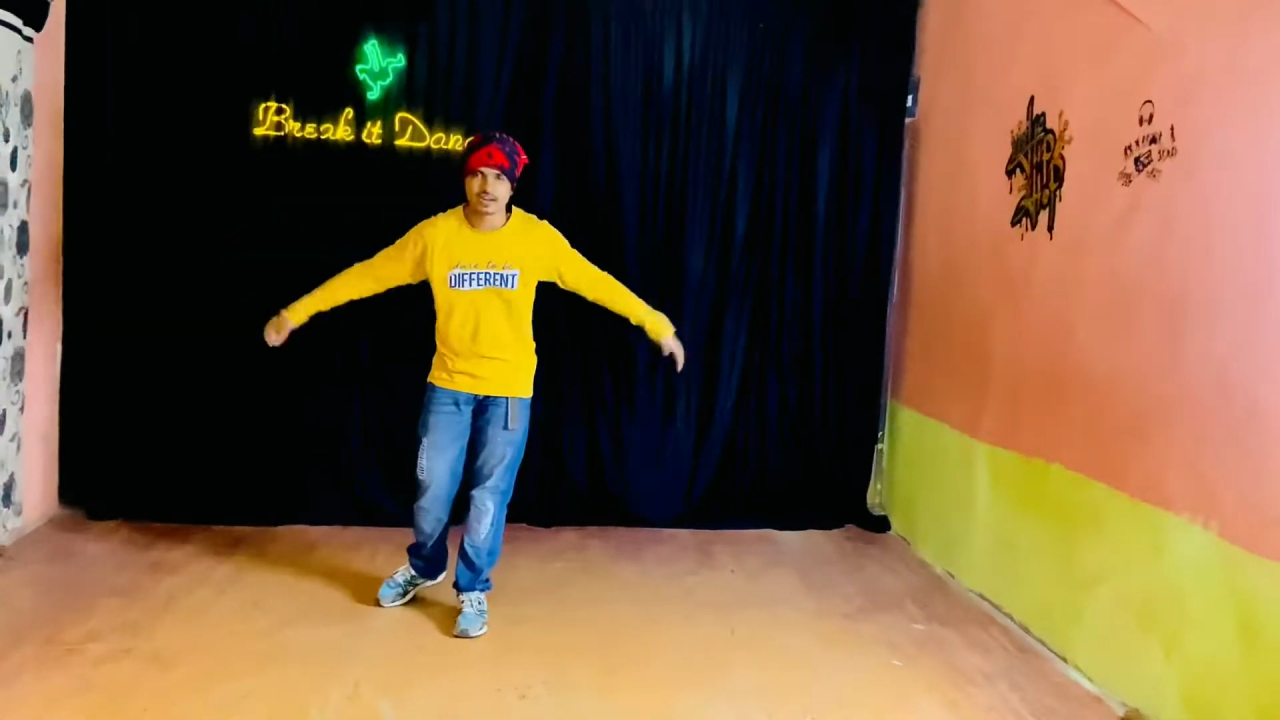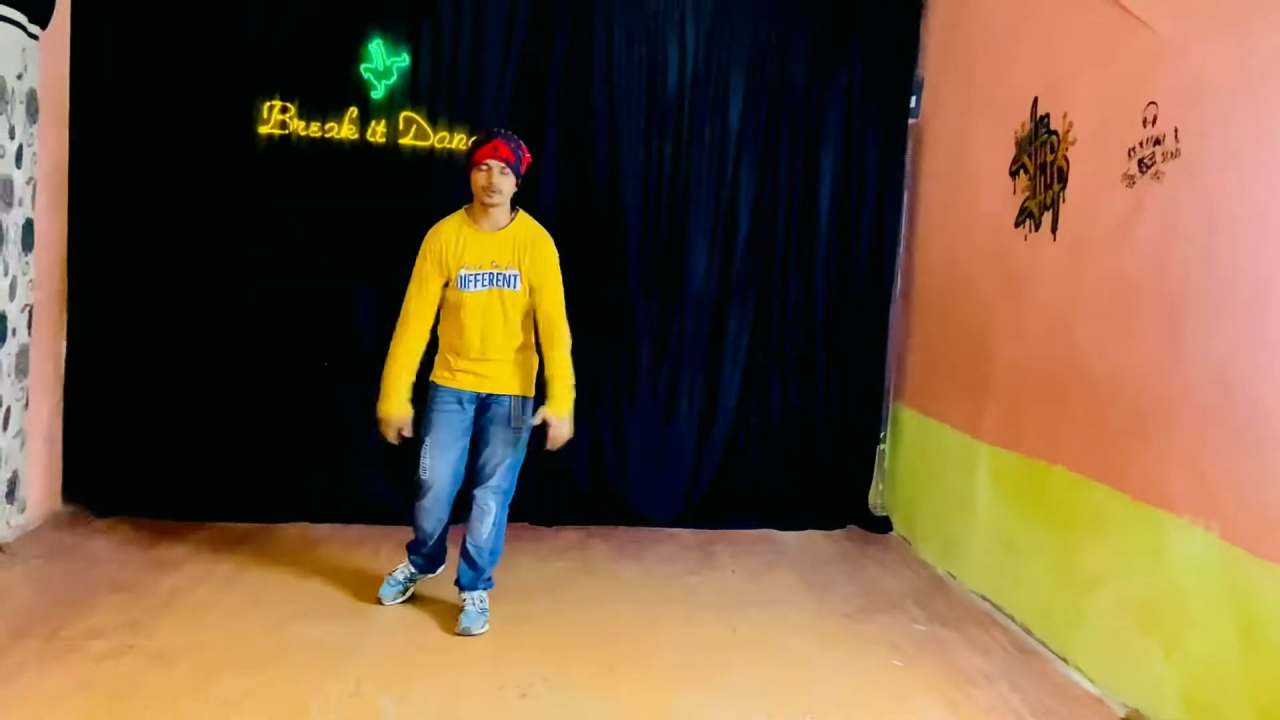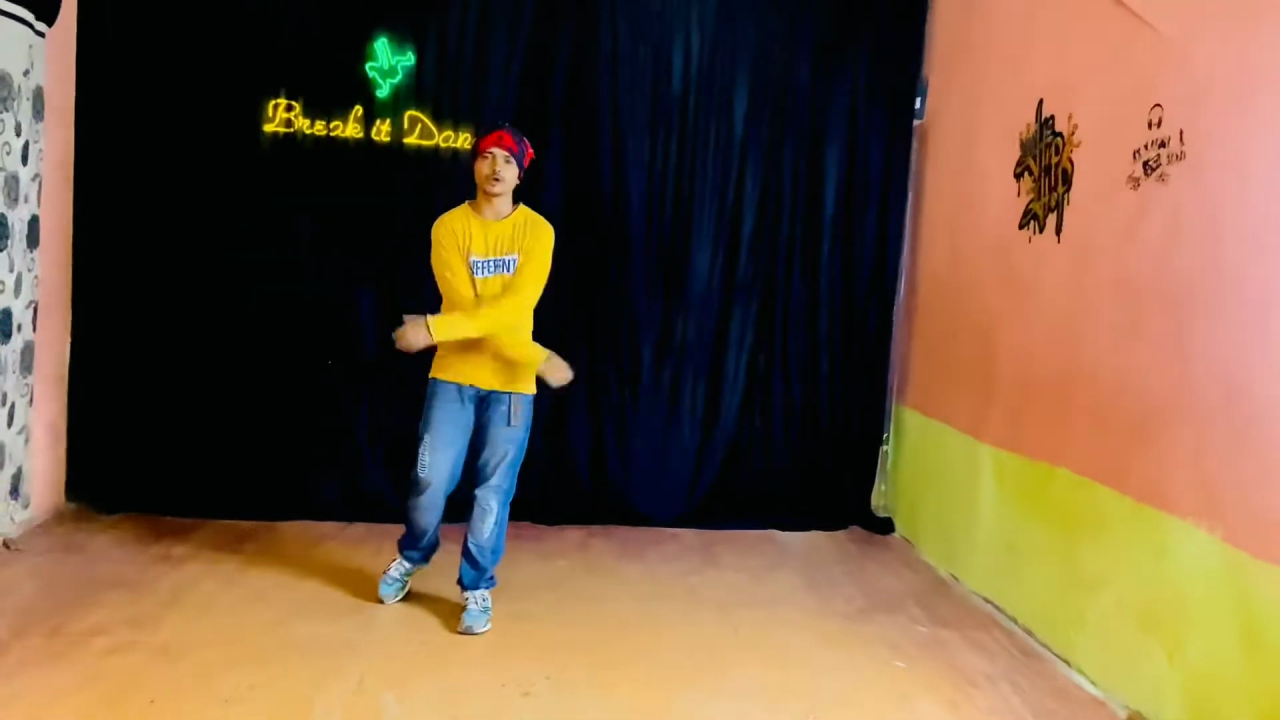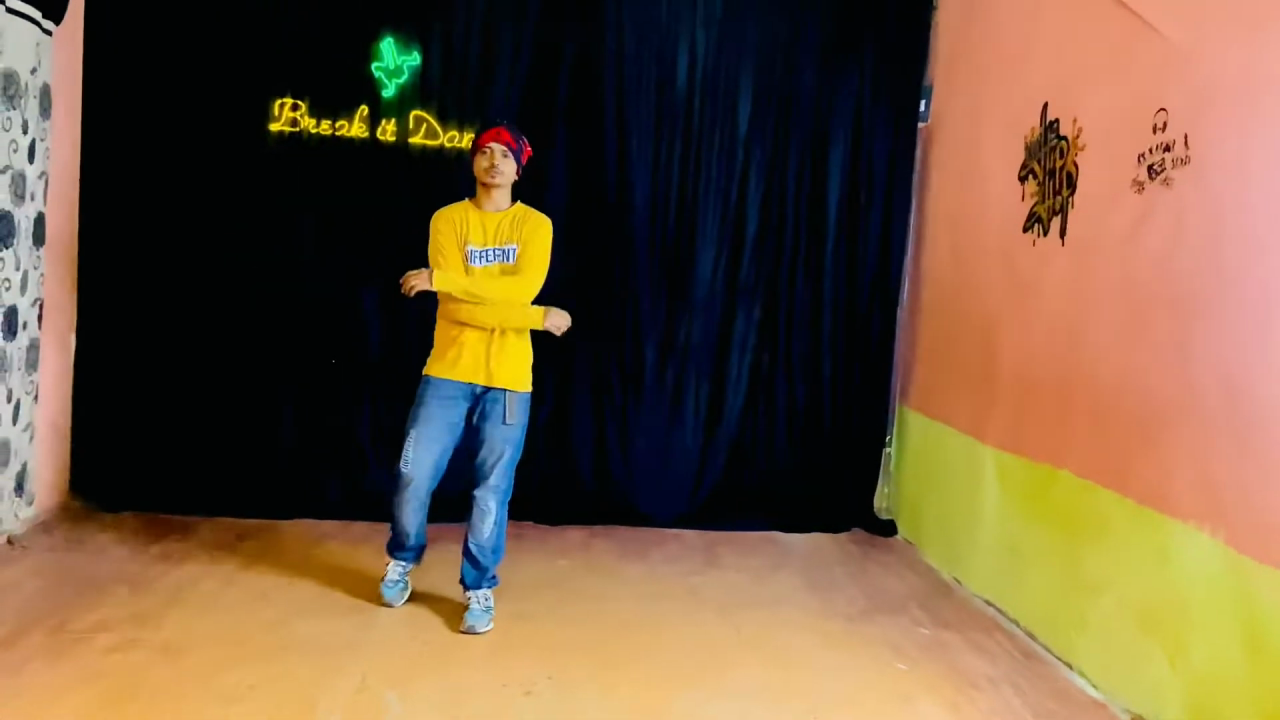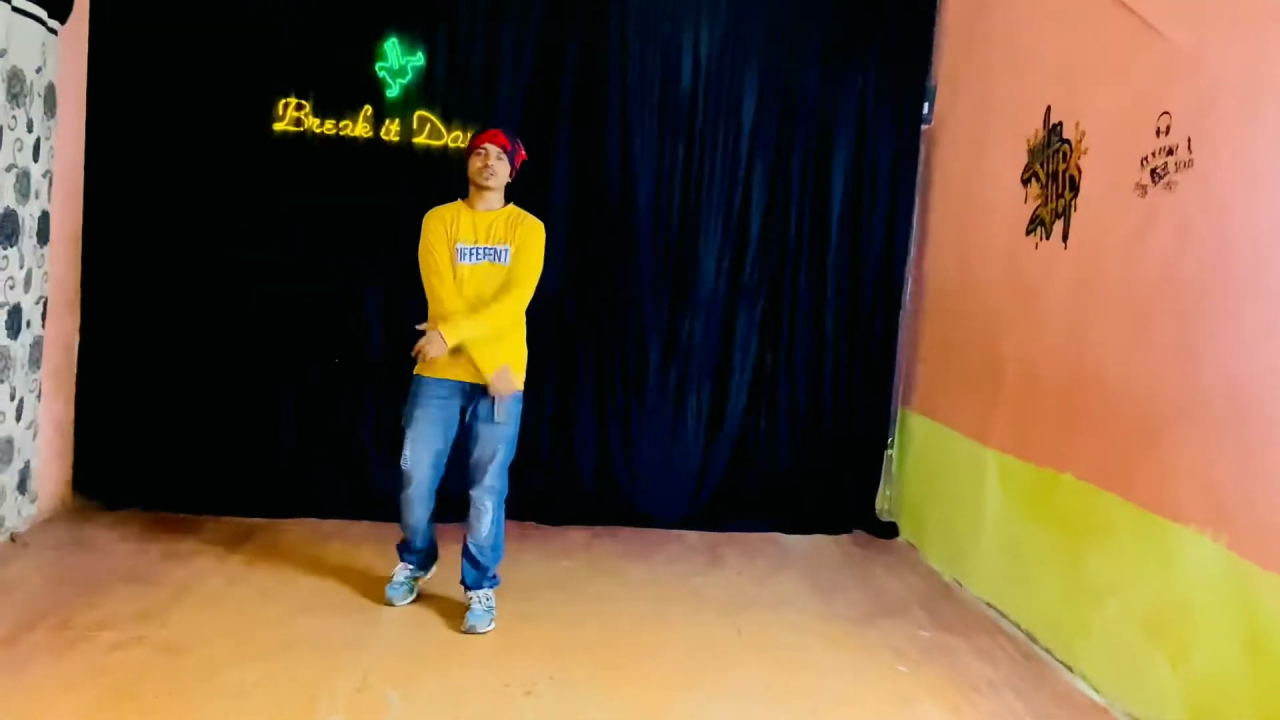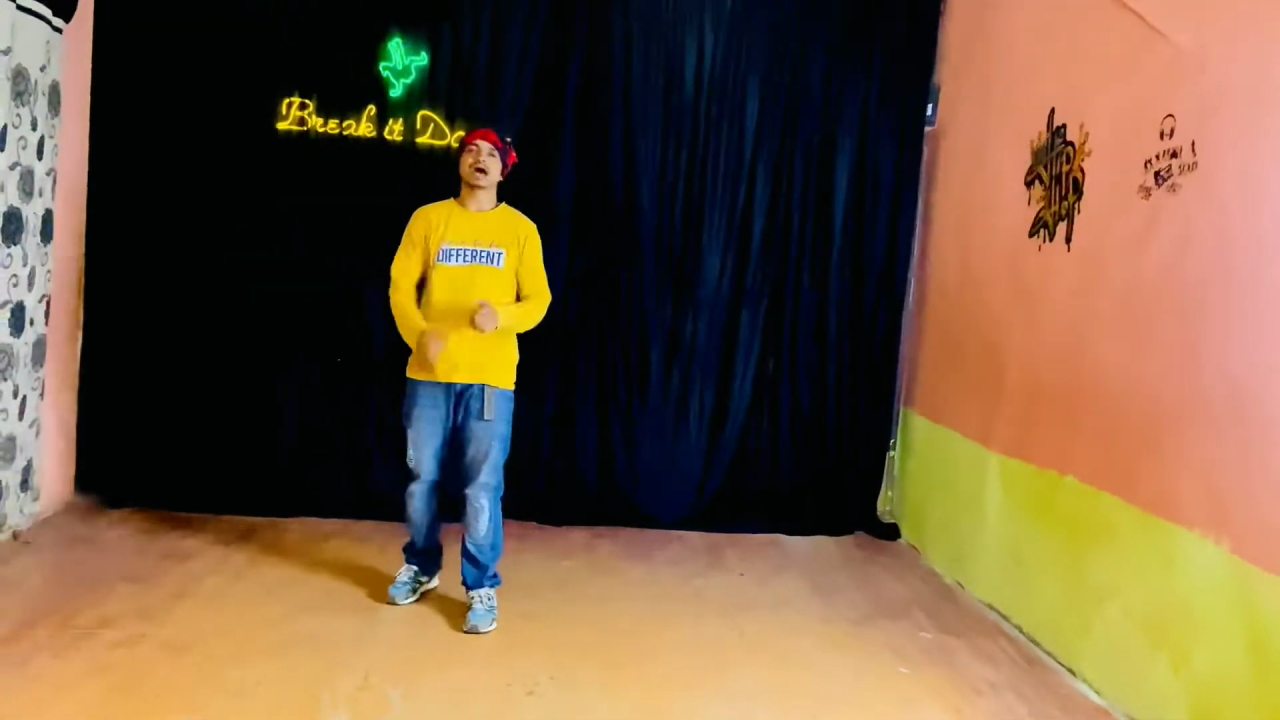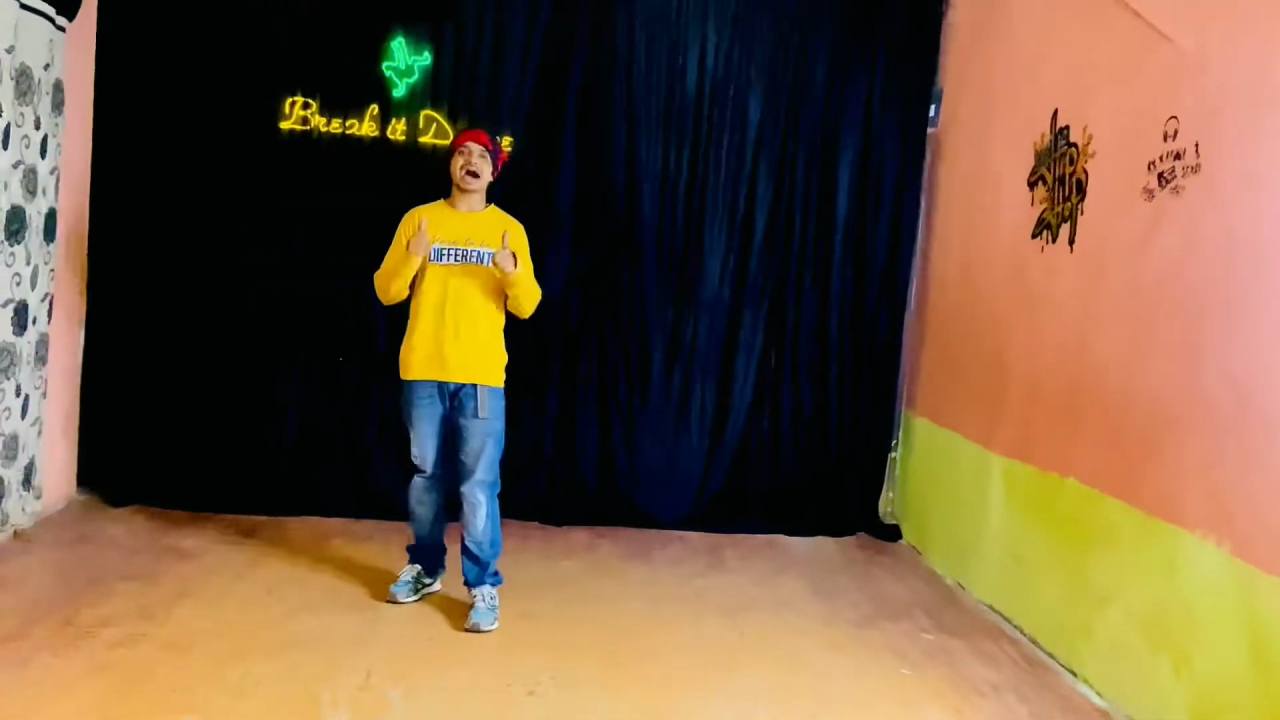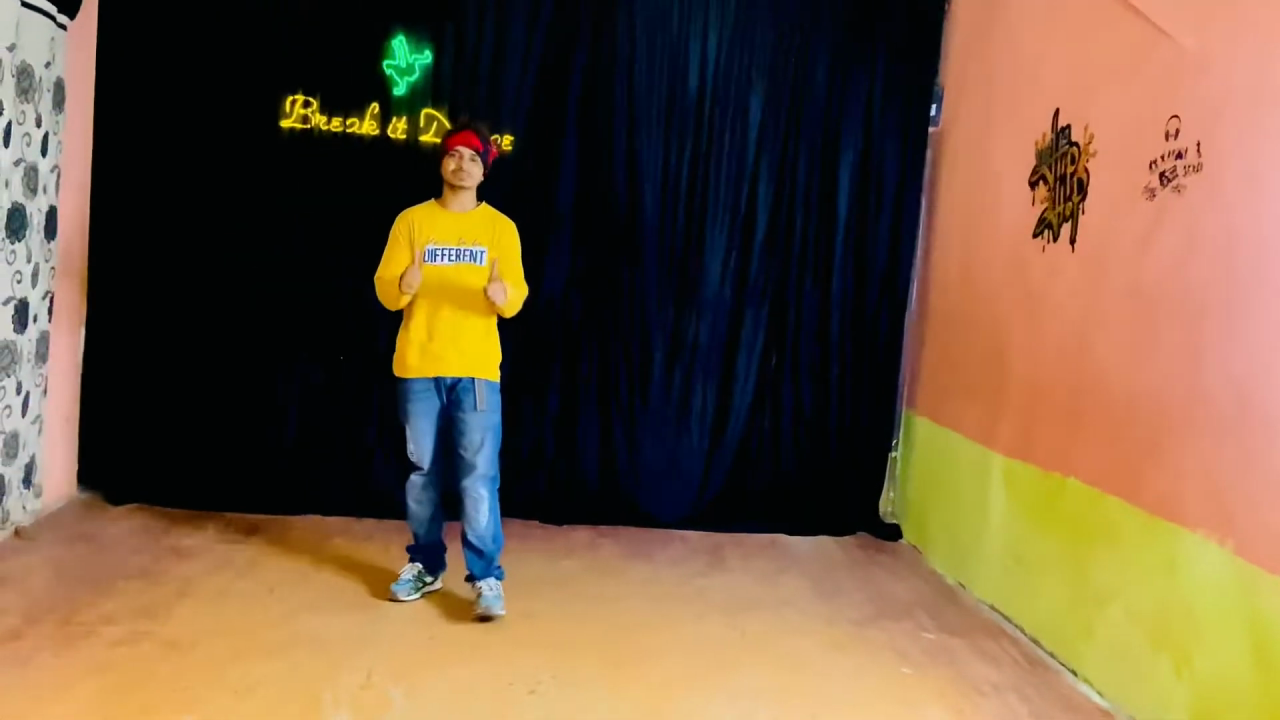
dt=0.2s
person 1, frame 1
left shoulder: (537, 237)
right shoulder: (434, 233)
left elbow: (593, 283)
right elbow: (370, 275)
left wrist: (657, 325)
right wrist: (297, 311)
left hip: (510, 388)
right hip: (449, 384)
left knee: (491, 493)
right knee: (434, 486)
left ankle: (474, 591)
right ankle: (423, 567)
person 1, frame 2
left shoulder: (536, 242)
right shoulder: (443, 236)
left elbow: (552, 324)
right elbow: (416, 317)
left wrist: (561, 399)
right wrist: (395, 395)
left hip: (512, 388)
right hip: (454, 382)
left knee: (493, 492)
right knee: (435, 483)
left ankle: (475, 589)
right ankle: (420, 563)
person 1, frame 3
left shoulder: (537, 230)
right shoulder: (448, 227)
left elbow: (517, 305)
right elbow: (466, 308)
left wrist: (437, 327)
right wrist: (535, 355)
left hip: (510, 383)
right hip: (454, 375)
left knee: (494, 489)
right knee: (431, 478)
left ankle: (477, 588)
right ankle: (413, 555)
person 1, frame 4
left shoulder: (535, 225)
right shoulder: (447, 220)
left elbow: (522, 287)
right elbow: (461, 293)
left wrist: (439, 280)
right wrist: (537, 317)
left hip: (507, 377)
right hip: (448, 371)
left knee: (492, 488)
right knee: (415, 474)
left ankle: (480, 587)
right ankle: (403, 557)
person 1, frame 5
left shoulder: (528, 227)
right shoulder: (439, 220)
left elbow: (515, 299)
right elbow: (443, 297)
left wrist: (452, 331)
right wrist: (485, 360)
left hip: (498, 376)
right hip: (438, 372)
left knee: (487, 486)
right knee: (417, 476)
left ankle: (480, 587)
right ankle: (415, 561)
person 1, frame 6
left shoulder: (520, 229)
right shoulder: (427, 218)
left elbow: (538, 303)
right elbow: (399, 286)
left wrist: (502, 317)
right wrist: (418, 335)
left hip: (490, 375)
right hip: (429, 372)
left knee: (483, 483)
right knee: (423, 476)
left ankle: (482, 587)
right ankle: (421, 565)
person 1, frame 7
left shoulder: (509, 229)
right shoulder: (418, 219)
left elbow: (527, 304)
right elbow: (385, 290)
left wrist: (511, 271)
right wrist: (409, 260)
left hip: (481, 373)
right hip: (422, 370)
left knee: (479, 481)
right knee: (425, 473)
left ankle: (483, 585)
right ankle: (425, 566)
person 1, frame 8
left shoulder: (501, 227)
right shoulder: (411, 220)
left elbow: (517, 299)
right elbow: (384, 290)
left wrist: (503, 295)
right wrist: (403, 286)
left hip: (477, 368)
right hip: (418, 367)
left knee: (479, 474)
right knee: (422, 469)
left ankle: (486, 579)
right ankle: (425, 564)
